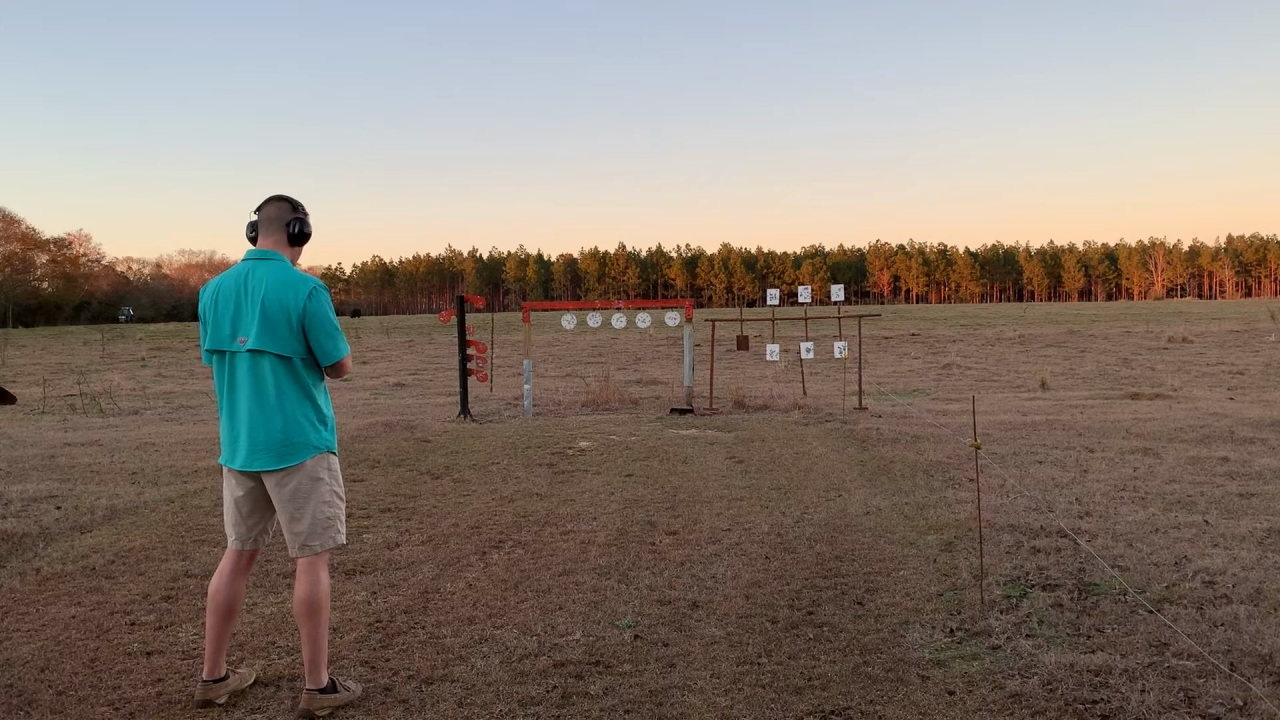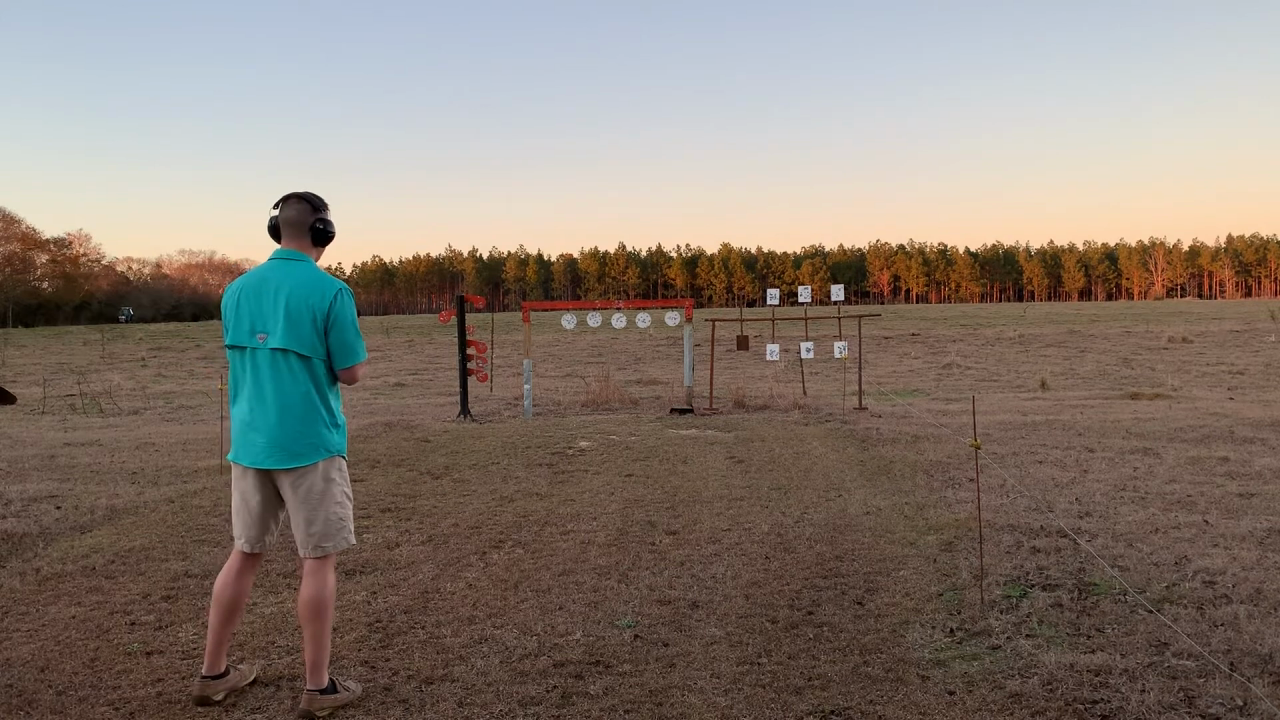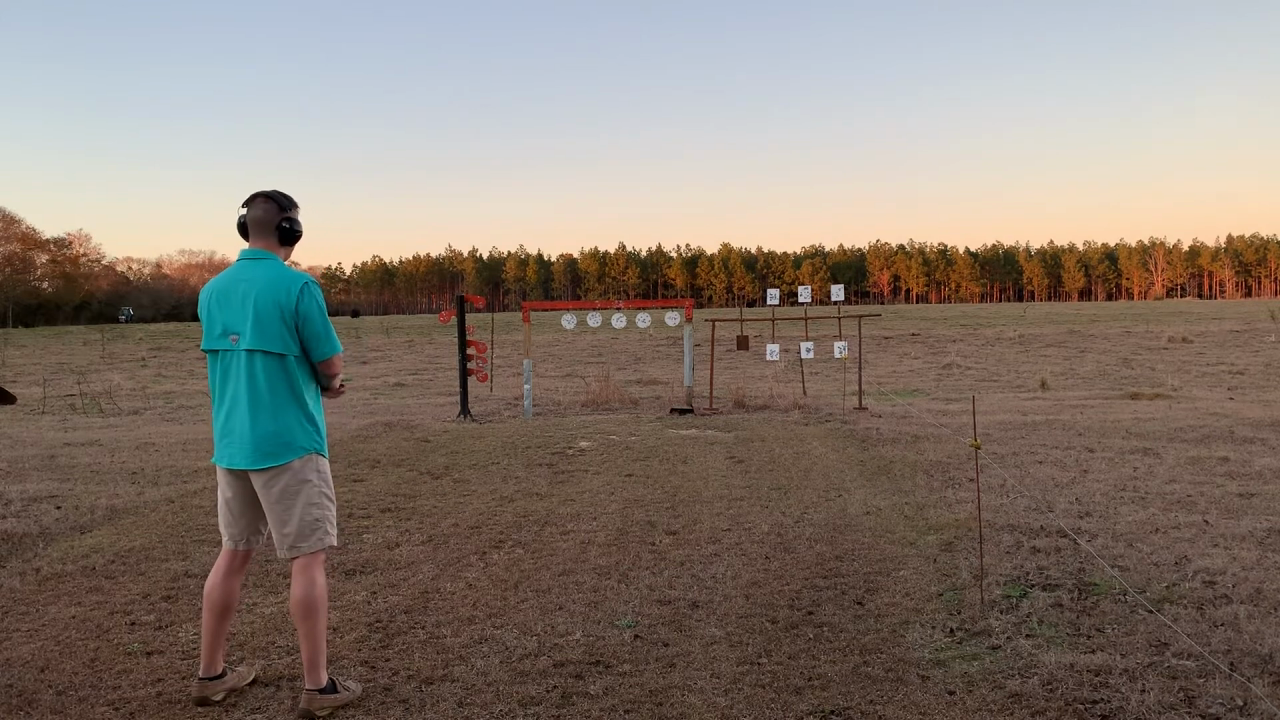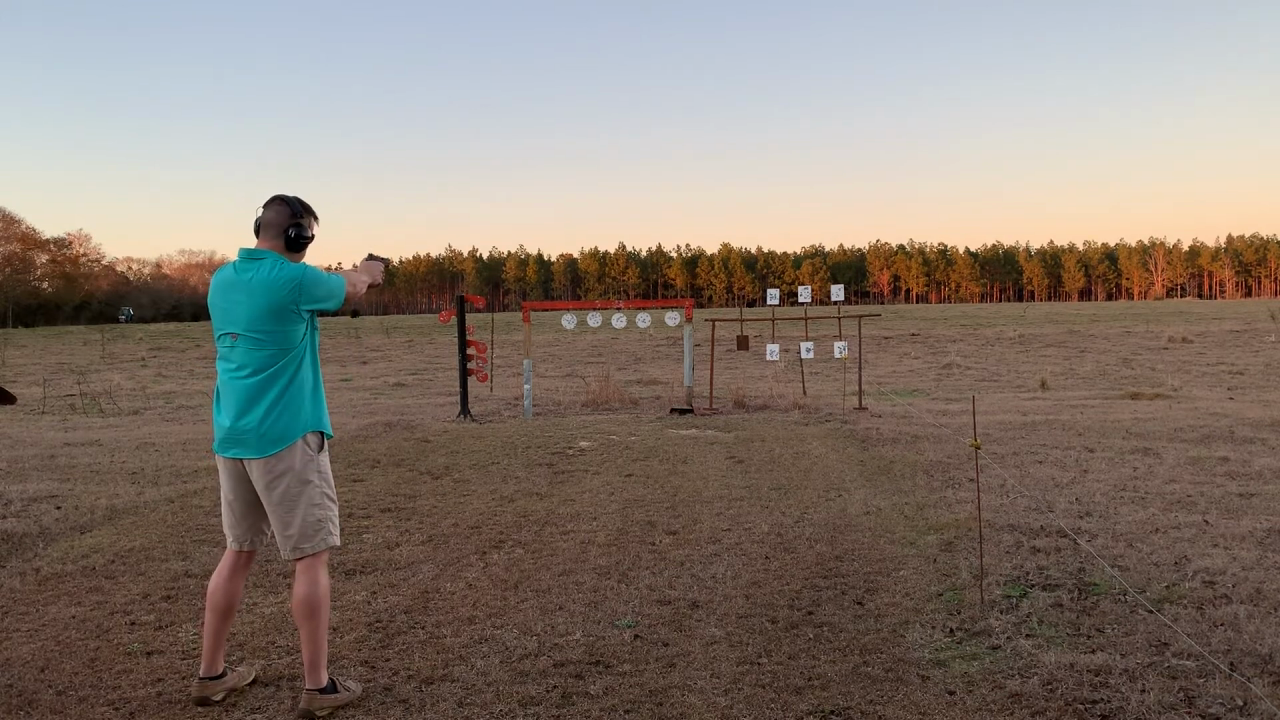
dt=1s
person 1, frame 1
left shoulder: (214, 289)
right shoulder: (304, 289)
left elbow: (216, 362)
right elbow: (339, 367)
right wrist: (338, 361)
left hip: (239, 445)
right hip: (299, 444)
left knee: (238, 553)
right knee: (312, 558)
left ankle: (214, 676)
person 1, frame 2
left shoulder: (238, 289)
right shoulder: (330, 290)
left elbow: (244, 360)
right elbow: (351, 374)
left hip: (250, 443)
right hip: (310, 444)
left knee: (245, 554)
right knee: (319, 560)
left ankle: (213, 672)
person 1, frame 3
left shoulder: (213, 290)
right shoulder: (297, 287)
right elbow: (331, 366)
right wrist: (329, 380)
left hip: (232, 442)
right hip: (289, 443)
left knee: (234, 553)
right knee: (308, 559)
left ankle: (211, 674)
person 1, frame 4
left shoulder: (222, 279)
right shoulder: (294, 279)
right elbow: (349, 289)
left wrist: (350, 275)
right wrist: (366, 273)
left hip: (232, 437)
right hip: (286, 438)
left knee: (238, 552)
right knee: (310, 557)
left ankle: (210, 674)
